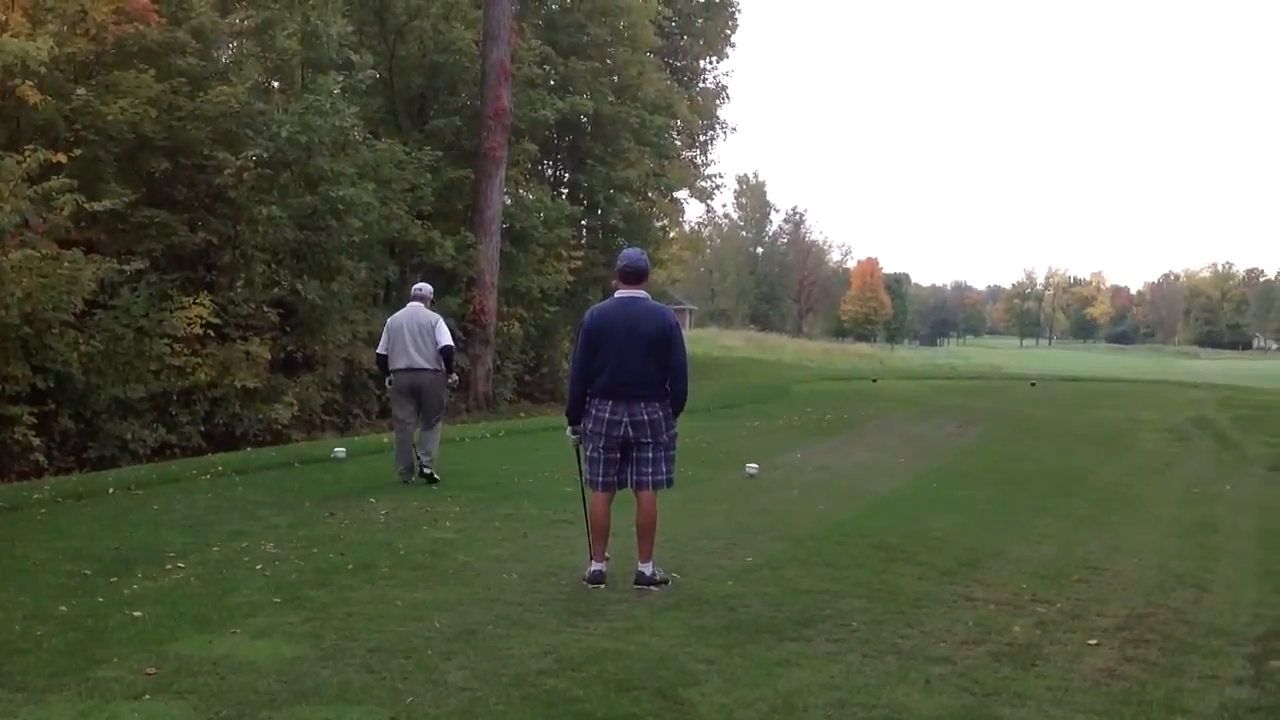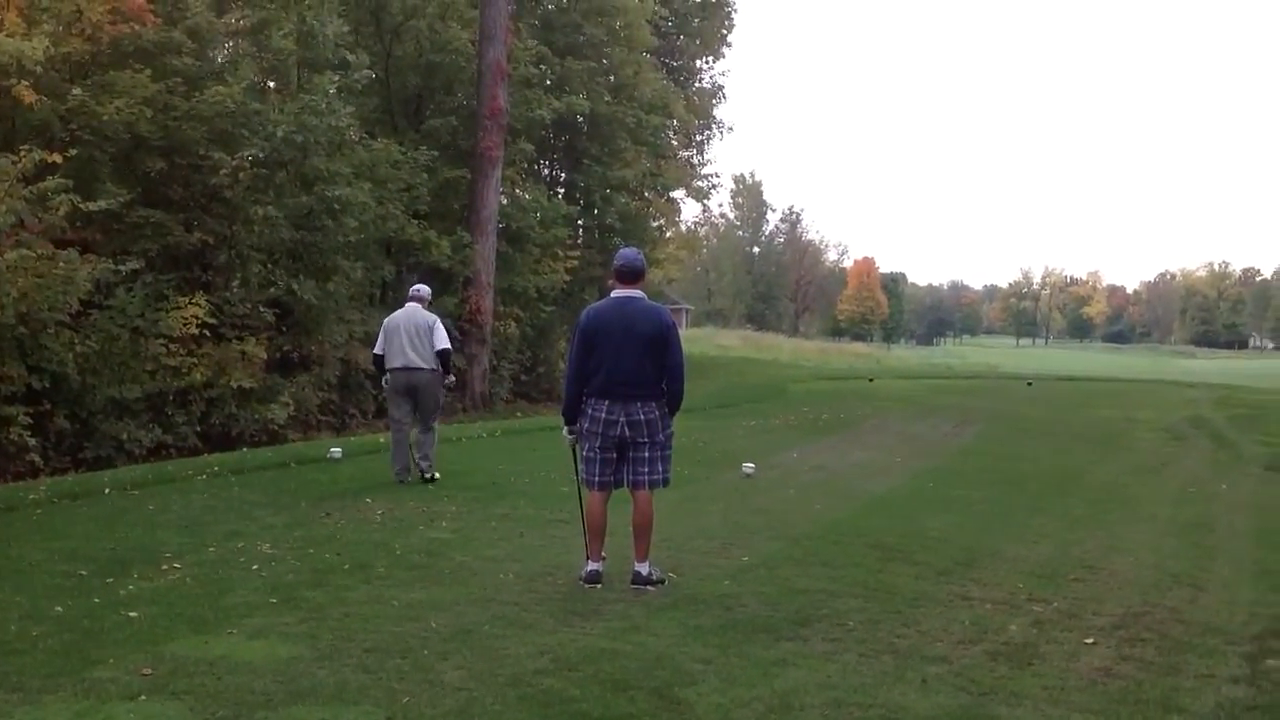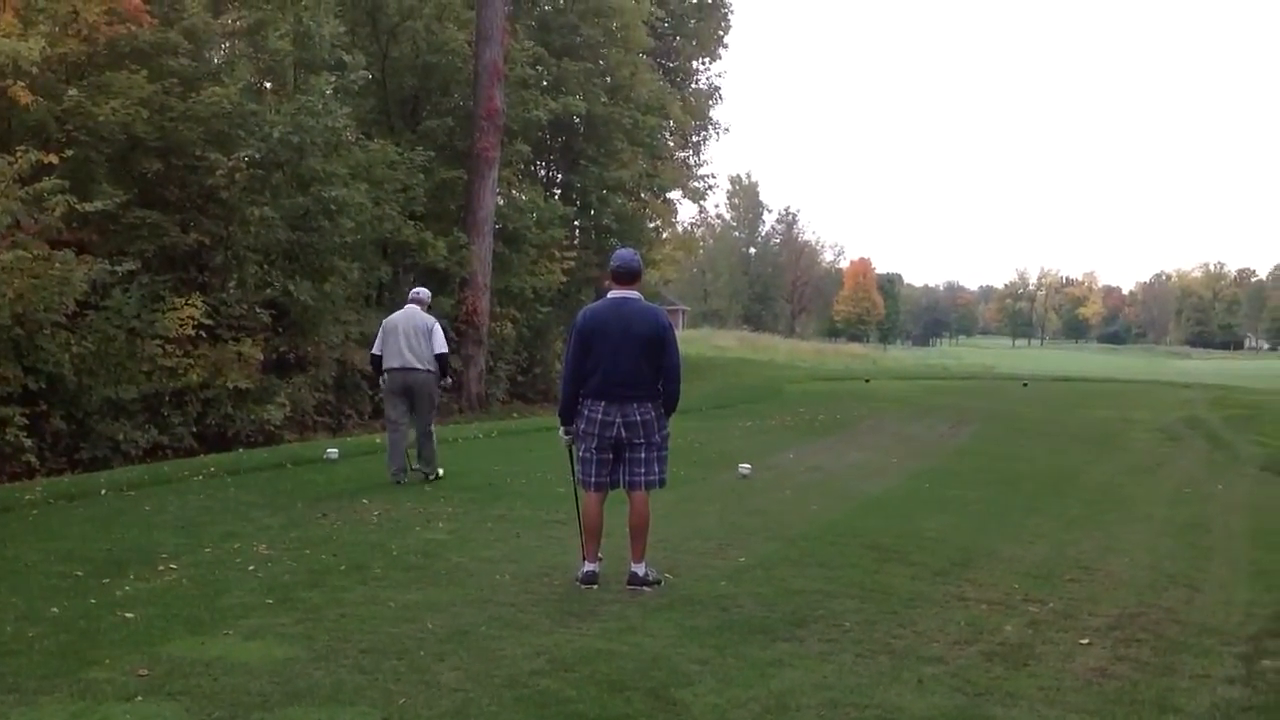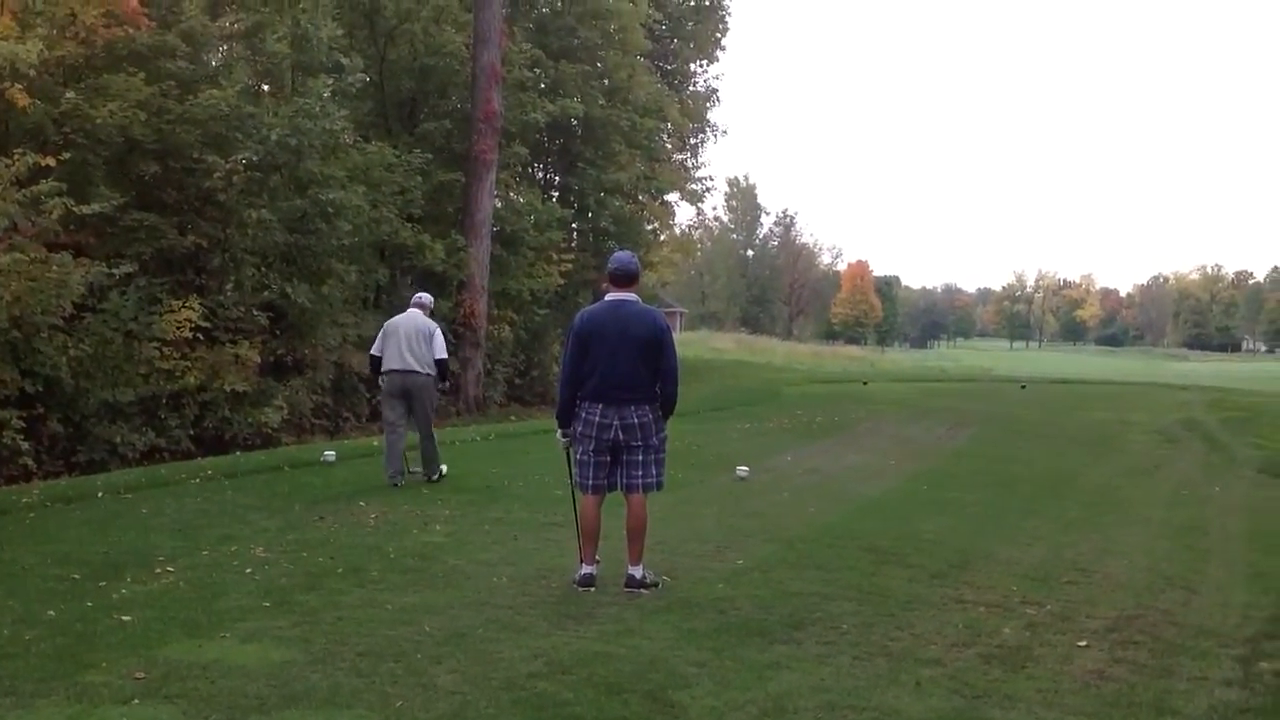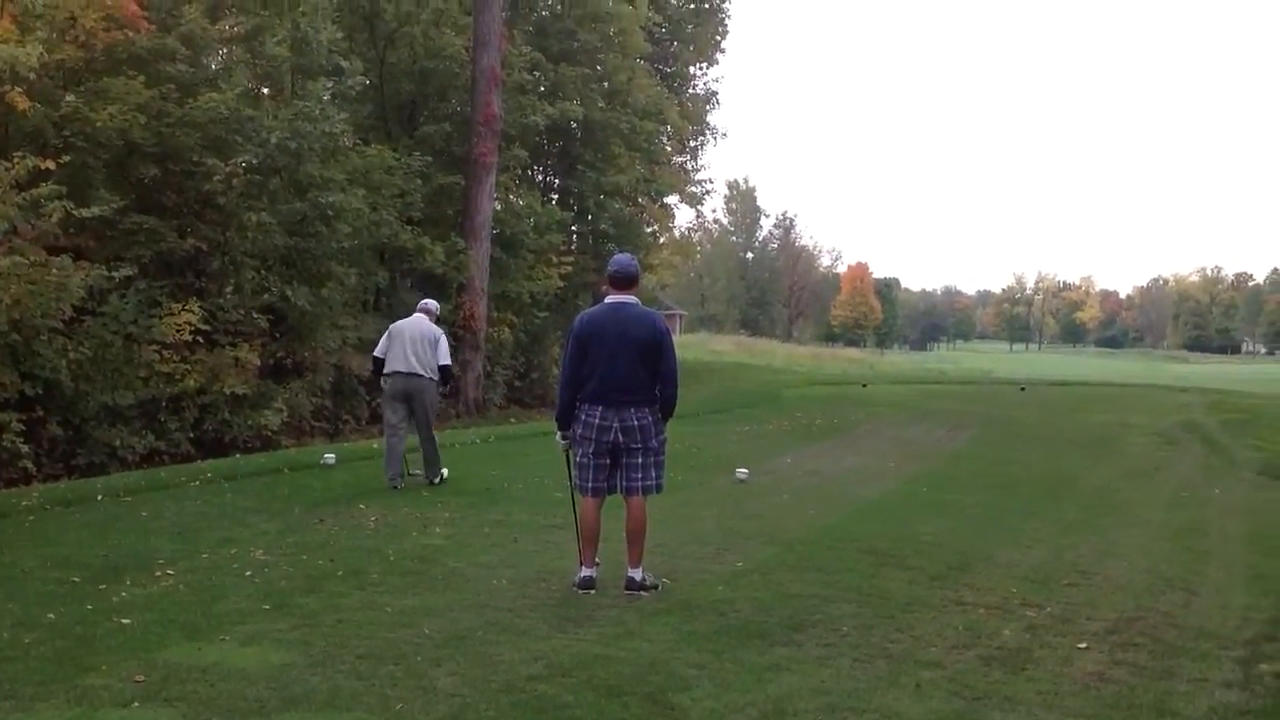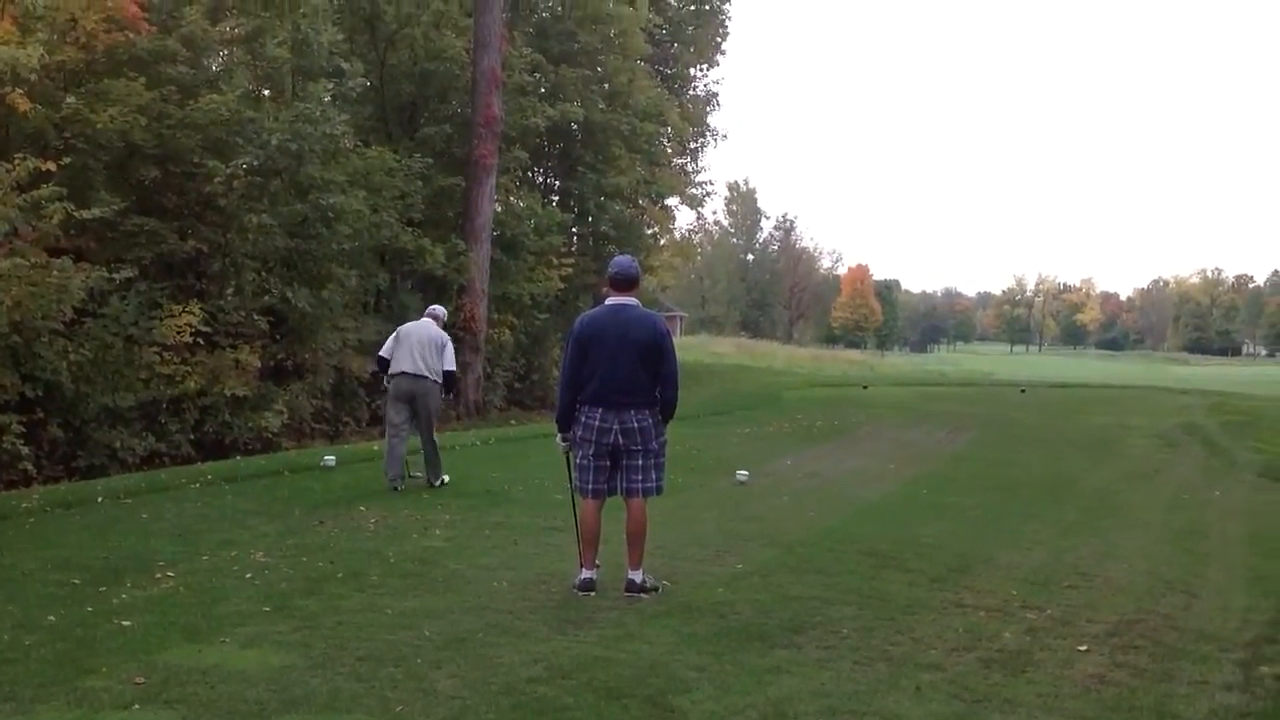
dt=0.1s
person 1, frame 1
left shoulder: (595, 315)
right shoulder: (664, 317)
left elbow: (579, 371)
right elbow: (678, 372)
left wrist: (574, 418)
right wrist: (673, 412)
left hip: (603, 411)
right hip: (650, 412)
left knee: (601, 491)
right knee: (646, 492)
left ankle: (597, 566)
right ankle: (645, 568)
person 1, frame 2
left shoulder: (592, 315)
right shoulder: (661, 317)
left elbow: (576, 371)
right elbow: (675, 372)
left wrist: (570, 418)
right wrist: (669, 412)
left hip: (600, 410)
right hip: (647, 411)
left knee: (597, 491)
right knee: (643, 491)
left ankle: (593, 566)
right ankle: (642, 568)
person 1, frame 3
left shoulder: (588, 316)
right shoulder: (657, 318)
left elbow: (572, 372)
right elbow: (671, 373)
left wrist: (566, 419)
right wrist: (666, 412)
left hip: (596, 411)
right hip: (643, 413)
left knee: (593, 492)
right knee: (639, 492)
left ankle: (590, 567)
right ankle: (638, 569)
person 1, frame 4
left shoulder: (586, 318)
right shoulder: (655, 320)
left elbow: (570, 374)
right elbow: (669, 375)
left wrist: (564, 421)
right wrist: (663, 415)
left hip: (593, 414)
right hip: (640, 415)
left knee: (591, 494)
right knee: (636, 495)
left ankle: (587, 570)
right ankle: (635, 572)
person 1, frame 5
left shoulder: (585, 321)
right shoulder: (654, 323)
left elbow: (569, 376)
right elbow: (668, 378)
left wrist: (564, 424)
right wrist: (663, 417)
left hip: (593, 416)
right hip: (640, 418)
left knee: (591, 497)
right knee: (636, 497)
left ankle: (587, 572)
right ankle: (635, 574)
person 1, frame 6
left shoulder: (586, 323)
right shoulder: (654, 324)
left elbow: (569, 378)
right elbow: (668, 380)
left wrist: (564, 425)
right wrist: (663, 420)
left hip: (593, 418)
right hip: (640, 419)
left knee: (591, 498)
right knee: (636, 499)
left ankle: (587, 574)
right ankle: (635, 576)
person 2, frame 1
left shoulder: (393, 320)
right shoulder: (433, 318)
left elbow: (381, 354)
right elbow: (446, 348)
left wrist: (387, 375)
right wrist: (450, 371)
left hip: (401, 377)
right hip: (430, 377)
left knee: (403, 426)
right knee: (431, 423)
left ankle: (406, 473)
right ankle: (426, 464)
person 2, frame 2
left shoulder: (390, 320)
right shoulder: (431, 319)
left elbow: (378, 354)
right elbow: (443, 351)
left wrist: (384, 374)
right wrist: (447, 373)
left hip: (397, 376)
right hip: (426, 376)
left knee: (400, 426)
right knee: (427, 424)
left ankle: (401, 473)
right ankle: (426, 469)
person 2, frame 3
left shoulder: (389, 321)
right shoulder: (430, 321)
left elbow: (376, 354)
right elbow: (441, 354)
left wrist: (381, 374)
right wrist: (444, 375)
left hip: (394, 377)
right hip: (423, 377)
left knee: (396, 427)
right knee: (425, 426)
left ankle: (398, 474)
right ankle: (429, 470)
person 2, frame 4
left shoulder: (390, 324)
right shoulder: (431, 326)
left elbow: (374, 355)
right elbow: (441, 359)
left wrist: (379, 375)
right wrist: (443, 379)
left hip: (393, 379)
right hip: (422, 380)
left knee: (393, 428)
right knee: (425, 428)
left ankle: (395, 477)
right ankle: (432, 471)
person 2, frame 5
left shoulder: (395, 326)
right shoulder: (436, 331)
left elbow: (378, 357)
right elbow: (444, 365)
left wrist: (382, 376)
right wrist: (445, 383)
left hip: (395, 382)
right hip: (424, 383)
left knee: (394, 431)
right knee: (426, 431)
left ankle: (394, 479)
right ankle: (434, 474)
person 2, frame 6
left shoulder: (403, 329)
right shoulder: (443, 337)
left elbow: (382, 358)
right elbow: (449, 371)
left wrist: (388, 375)
right wrist: (448, 390)
left hip: (399, 383)
right hip: (427, 385)
left knee: (396, 433)
right knee: (428, 433)
left ankle: (395, 480)
right ankle: (435, 477)
